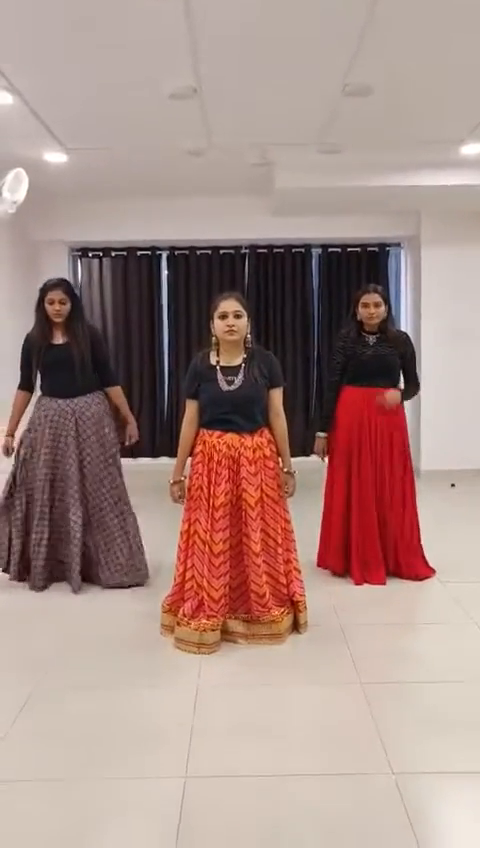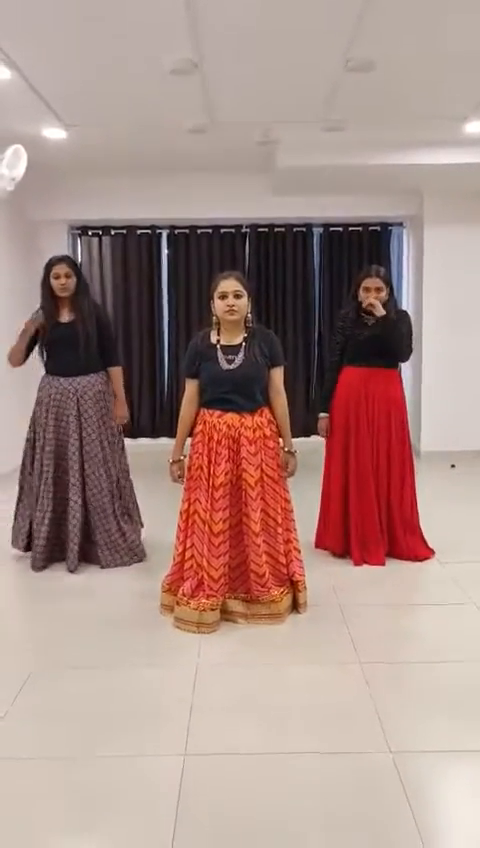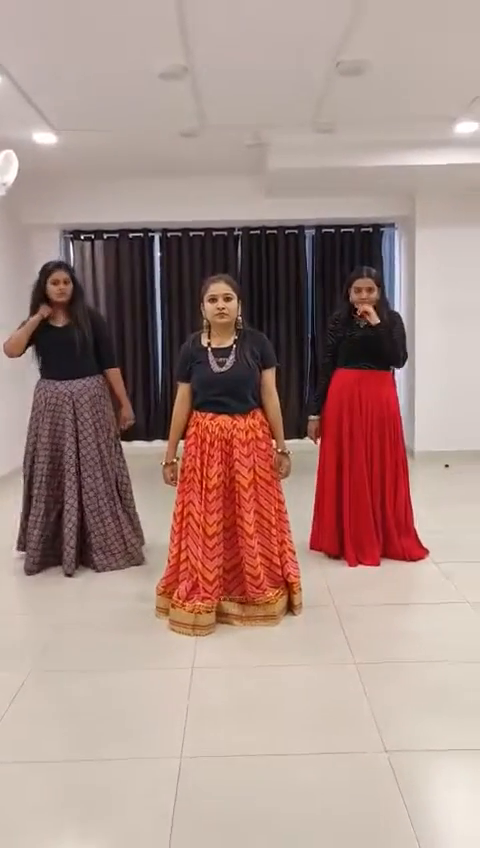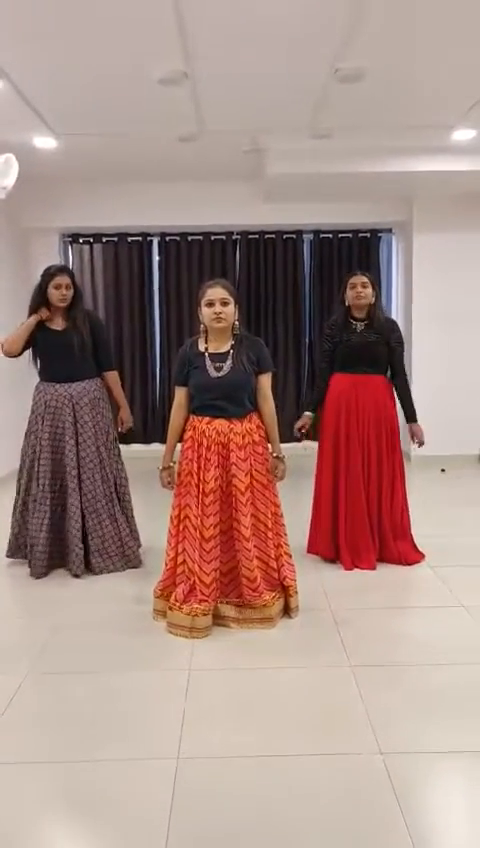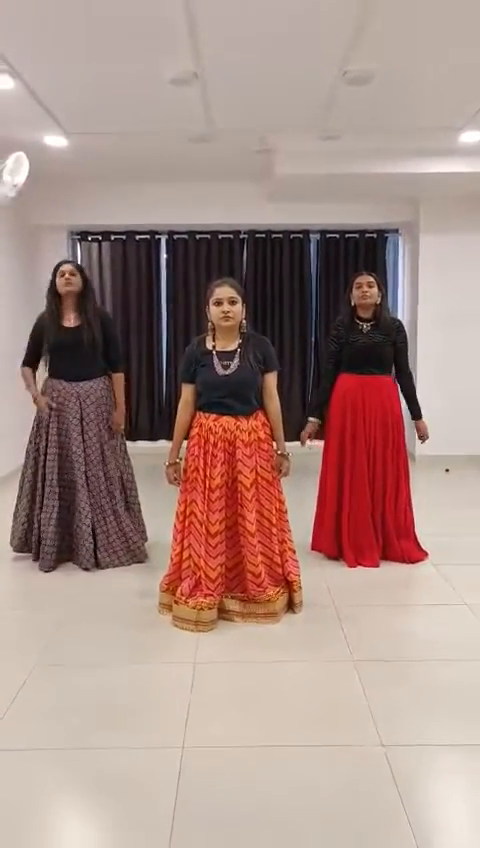
dt=0.4s
person 1, frame 1
left shoulder: (265, 362)
right shoulder: (200, 366)
left elbow: (277, 416)
right elbow: (190, 421)
left wrist: (287, 466)
right wrist: (177, 473)
left hip: (257, 459)
right hip: (212, 460)
left knee: (258, 537)
right knee: (212, 539)
left ankle: (261, 611)
right ankle: (208, 613)
person 1, frame 2
left shoulder: (266, 341)
right shoulder: (200, 345)
left elbow: (278, 395)
right elbow: (190, 400)
left wrist: (288, 445)
right wrist: (177, 453)
left hip: (257, 439)
right hip: (213, 440)
left knee: (258, 516)
right knee: (211, 519)
left ankle: (261, 589)
right ankle: (208, 593)
person 1, frame 3
left shoulder: (257, 343)
right shoulder: (192, 348)
left elbow: (270, 396)
right elbow: (182, 403)
left wrist: (281, 447)
right wrist: (169, 455)
left hip: (249, 440)
right hip: (205, 442)
left knee: (252, 518)
right knee: (205, 521)
left ankle: (256, 592)
right ankle: (202, 594)
person 1, frame 4
left shoulder: (253, 348)
right shoulder: (188, 353)
left elbow: (266, 401)
right elbow: (179, 407)
left wrist: (277, 451)
right wrist: (166, 460)
left hip: (246, 445)
right hip: (201, 446)
left knee: (249, 522)
right knee: (201, 524)
left ankle: (252, 593)
right ankle: (199, 597)
person 1, frame 5
left shoulder: (260, 347)
right shoulder: (196, 351)
left elbow: (271, 400)
right elbow: (186, 405)
left wrist: (281, 449)
right wrist: (173, 456)
left hip: (252, 442)
right hip: (208, 443)
left knee: (253, 519)
right knee: (207, 520)
left ankle: (256, 590)
right ankle: (203, 592)
person 2, frame 1
left shoulder: (88, 335)
right shoulder: (34, 340)
left elbow: (108, 380)
right elbow: (25, 386)
left wrist: (130, 418)
left hip: (90, 416)
right hip: (50, 419)
left knee: (96, 491)
right knee: (50, 493)
left ankle: (101, 563)
right ankle: (50, 563)
person 2, frame 2
left shoulder: (94, 314)
right shoulder: (42, 318)
left elbow: (112, 360)
right elbow: (16, 359)
left wrist: (121, 401)
right wrist: (27, 331)
left hip: (93, 396)
right hip: (55, 398)
left knee: (97, 470)
right knee: (53, 471)
left ankle: (104, 541)
right ankle: (52, 542)
person 2, frame 3
left shoulder: (90, 318)
right shoulder: (36, 323)
left elbow: (109, 363)
left wrist: (125, 403)
right wrist: (37, 317)
left hip: (89, 399)
right hip: (51, 402)
left knee: (94, 472)
right knee: (52, 474)
left ankle: (103, 544)
right ankle: (50, 545)
person 2, frame 4
left shoulder: (88, 321)
right shoulder: (36, 327)
left elbow: (107, 365)
left wrist: (123, 405)
right wrist: (35, 318)
left hip: (89, 402)
right hip: (51, 405)
left knee: (93, 475)
right knee: (50, 477)
left ankle: (102, 547)
right ankle: (48, 547)
person 2, frame 5
left shoulder: (99, 319)
right shoulder: (45, 321)
left elbow: (115, 366)
right elbow: (28, 365)
left wrist: (119, 407)
right wrist: (37, 395)
left hip: (96, 400)
right hip: (59, 401)
left knee: (99, 473)
right knee: (56, 474)
left ankle: (107, 541)
right ankle: (55, 542)
person 3, frame 1
left shoulder: (400, 340)
right shoulder: (346, 340)
left elbow: (414, 383)
right elbow: (333, 385)
left wrist: (400, 394)
right wrist: (323, 430)
left hip: (388, 420)
right hip: (351, 418)
left knee: (391, 490)
right knee: (352, 489)
left ankle: (398, 558)
right ankle: (354, 558)
person 3, frame 2
left shoulder: (399, 318)
right shoulder: (346, 319)
left elbow: (403, 354)
right elbow: (334, 365)
left wrist: (382, 316)
right wrist: (324, 410)
left hip: (387, 398)
right hip: (350, 398)
left knee: (389, 468)
right knee: (351, 469)
left ankle: (396, 537)
right ankle: (351, 538)
person 3, frame 3
left shoulder: (392, 320)
right shoulder: (338, 321)
left elbow: (399, 360)
right elbow: (326, 367)
left wrist: (377, 323)
right wrist: (315, 412)
left hip: (380, 399)
right hip: (343, 399)
left knee: (383, 471)
right knee: (345, 471)
left ankle: (391, 538)
right ankle: (346, 539)
person 3, frame 4
left shoulder: (388, 327)
right shoulder: (334, 327)
left elbow: (399, 373)
right elbow: (324, 373)
left wrist: (411, 418)
right wrist: (310, 412)
left hip: (377, 404)
right hip: (340, 403)
left knee: (380, 475)
right knee: (342, 475)
left ankle: (387, 543)
right ankle: (343, 543)
person 3, frame 5
left shoulder: (394, 327)
right shoulder: (341, 327)
left elbow: (403, 372)
right elbow: (329, 373)
left wrist: (417, 415)
right wrist: (314, 416)
left hip: (383, 404)
right hip: (347, 403)
left knee: (385, 473)
right knee: (348, 473)
left ankle: (391, 541)
right ankle: (349, 541)
